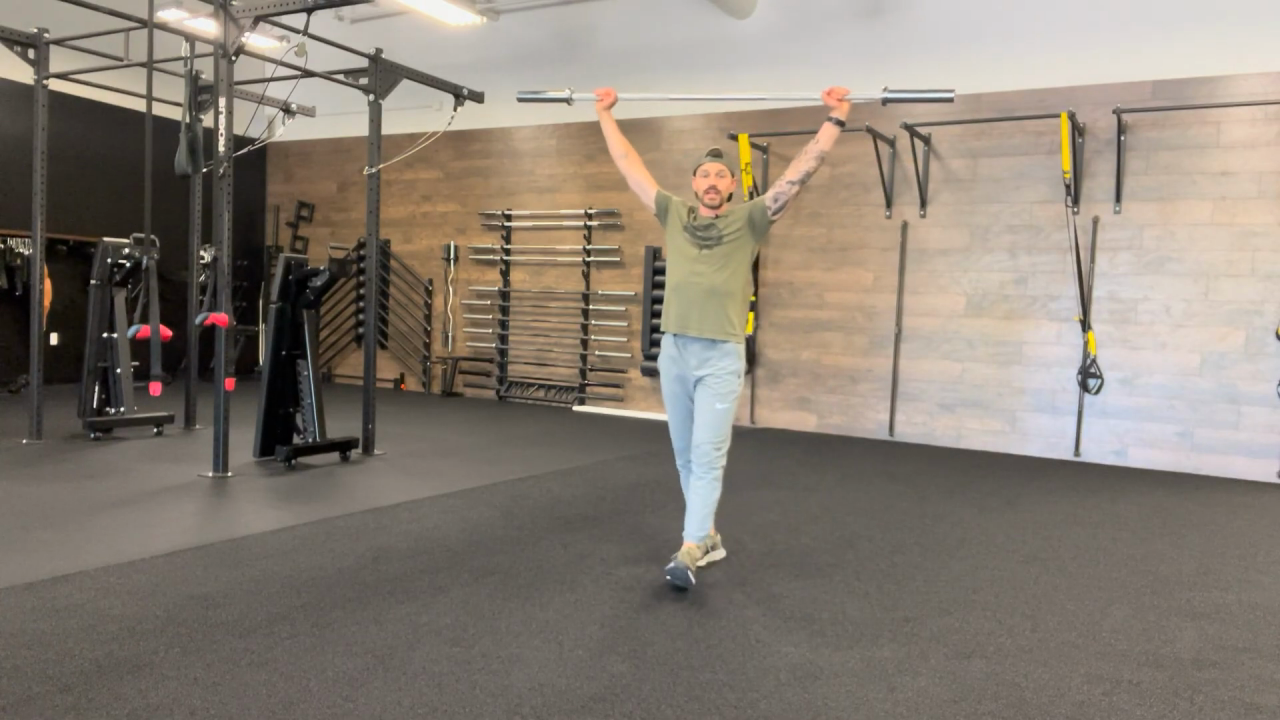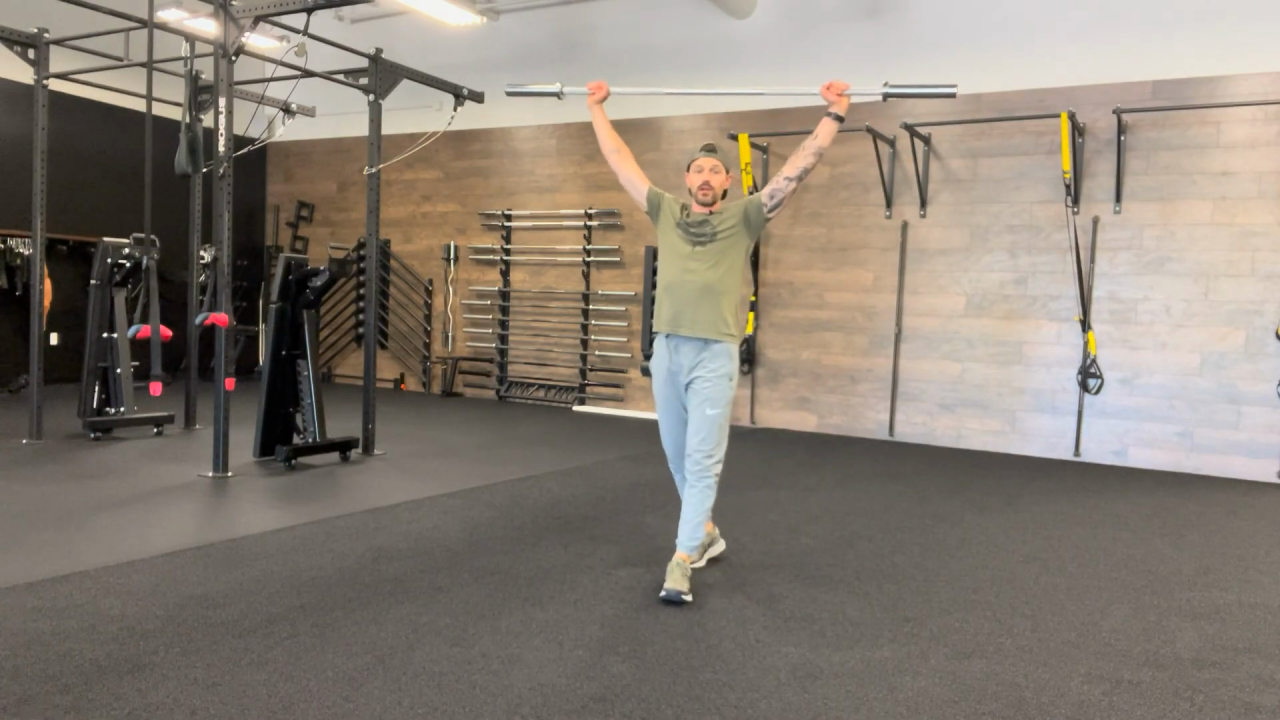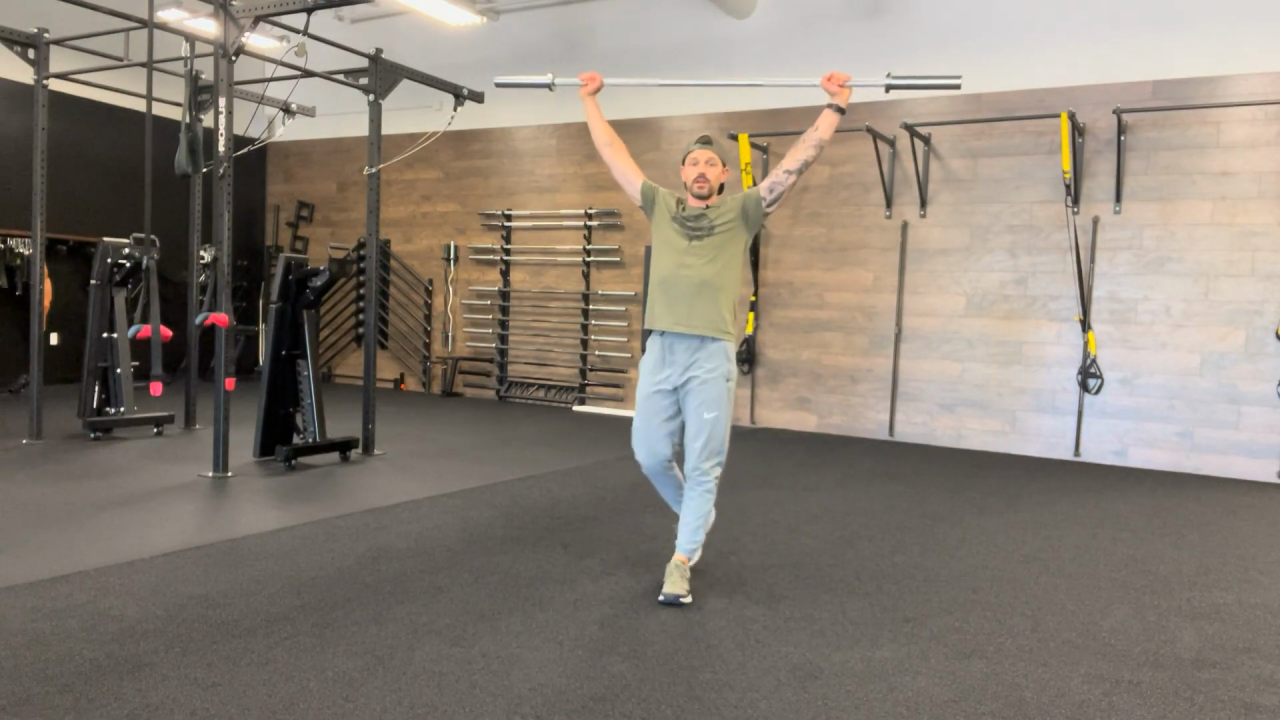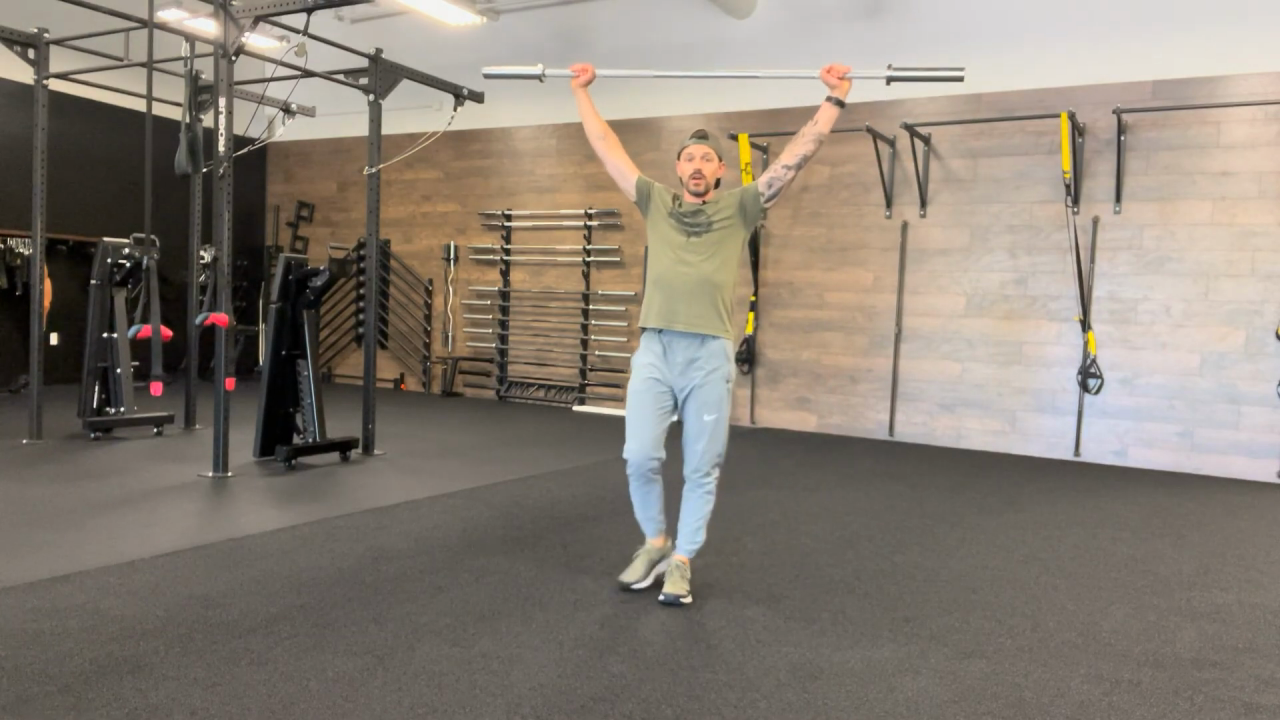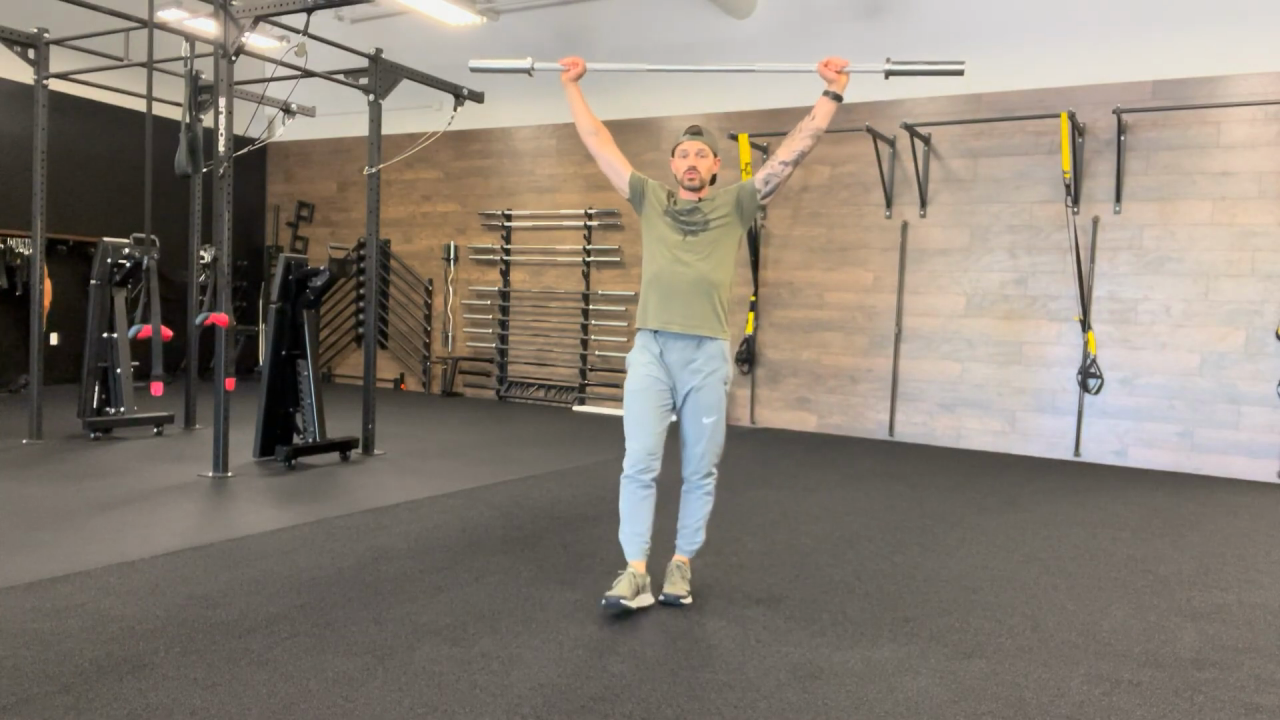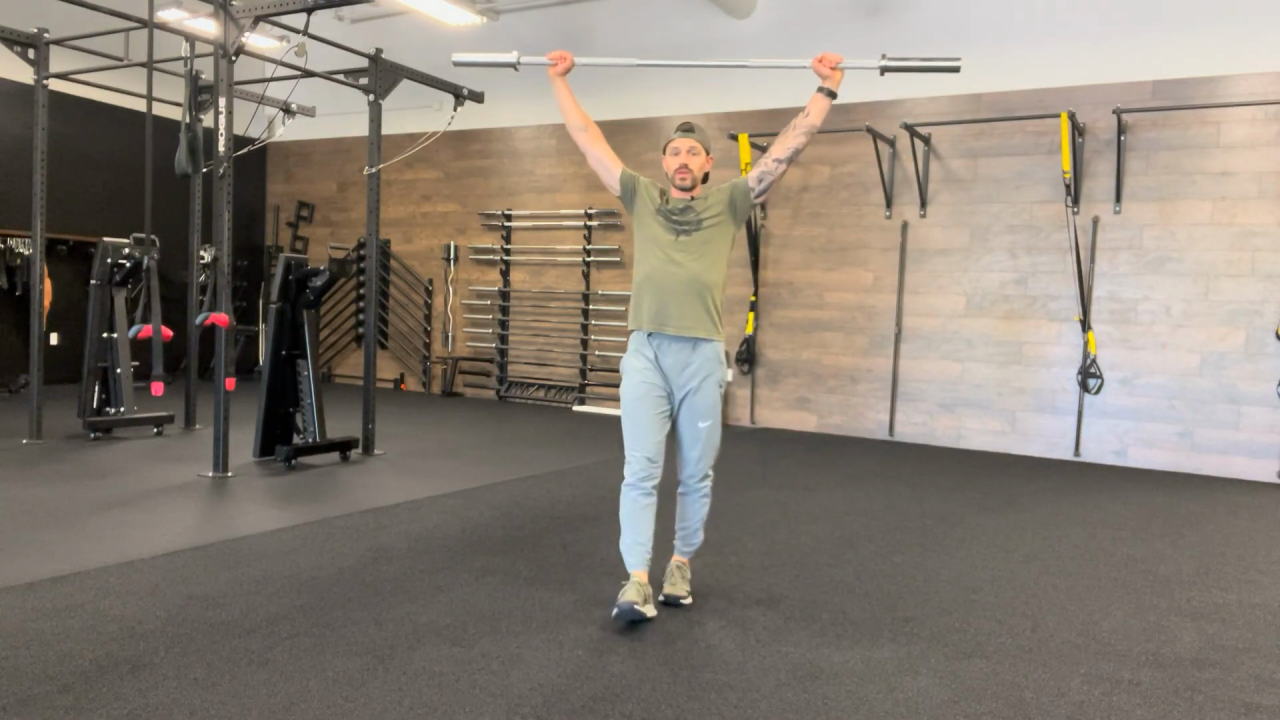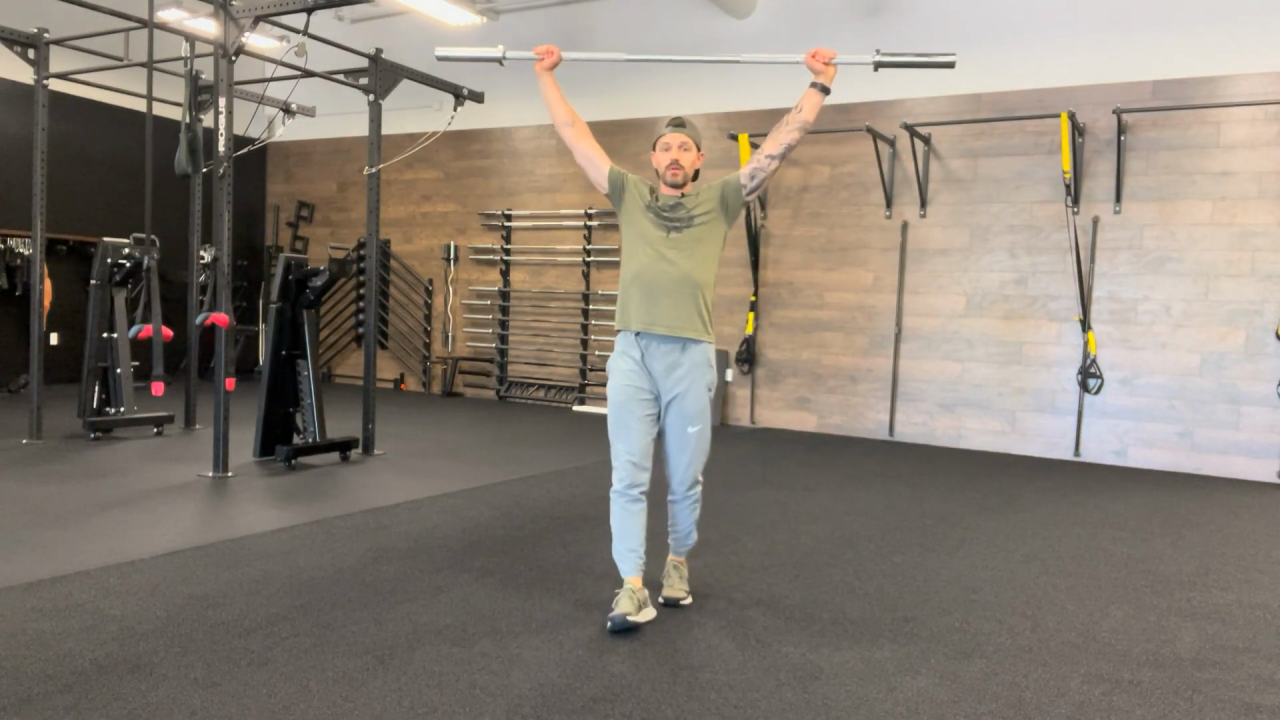
dt=0.2s
person 1, frame 1
left shoulder: (749, 220)
right shoulder: (673, 213)
left elbow: (800, 172)
right elbow: (629, 166)
left wrist: (835, 119)
right wrist: (605, 113)
left hip: (722, 354)
right hip: (674, 349)
left knee: (707, 455)
right knee: (686, 455)
left ankle: (689, 550)
right ankle: (707, 536)
person 1, frame 2
left shoulder: (744, 216)
right shoulder: (665, 210)
left elbow: (798, 167)
right elbow: (620, 161)
left wrist: (835, 113)
right wrist: (597, 107)
left hip: (714, 354)
right hip: (666, 350)
left knee: (701, 461)
right knee: (678, 459)
left ankle: (681, 560)
right ankle: (706, 531)
person 1, frame 3
left shoulder: (742, 211)
right shoulder: (659, 205)
left elbow: (798, 160)
right elbow: (613, 154)
left wrist: (836, 105)
right wrist: (590, 99)
left hip: (710, 354)
right hip: (659, 351)
left knee: (703, 465)
right knee: (650, 456)
left ankle: (681, 560)
right ankle: (697, 516)
person 1, frame 4
left shoulder: (739, 206)
right shoulder: (655, 200)
left elbow: (798, 154)
right elbow: (606, 147)
left wrist: (835, 98)
right wrist: (581, 92)
left hip: (709, 353)
right hip: (653, 348)
left knee: (701, 469)
right knee: (639, 456)
left ankle: (681, 561)
right ankle: (655, 540)
person 1, frame 5
left shoulder: (736, 204)
right shoulder: (649, 198)
left elbow: (794, 150)
right elbow: (598, 143)
left wrist: (833, 92)
right wrist: (572, 86)
left hip: (706, 353)
right hip: (650, 349)
left knee: (700, 471)
right knee: (639, 463)
left ankle: (681, 563)
right ankle: (636, 572)
person 1, frame 6
left shoulder: (729, 202)
right shoulder: (640, 196)
left elbow: (787, 148)
right elbow: (588, 140)
left wrist: (827, 88)
right wrist: (560, 80)
left hip: (701, 354)
right hip: (644, 351)
left knee: (696, 474)
right knee: (640, 470)
left ankle: (681, 564)
right ankle: (637, 581)
person 1, frame 7
left shoulder: (720, 199)
right shoulder: (628, 193)
left elbow: (780, 144)
right elbow: (574, 135)
left wrist: (820, 84)
right wrist: (546, 74)
left hip: (691, 355)
right hip: (631, 352)
left knee: (685, 479)
right knee: (629, 477)
left ankle: (677, 561)
right ankle: (633, 587)
